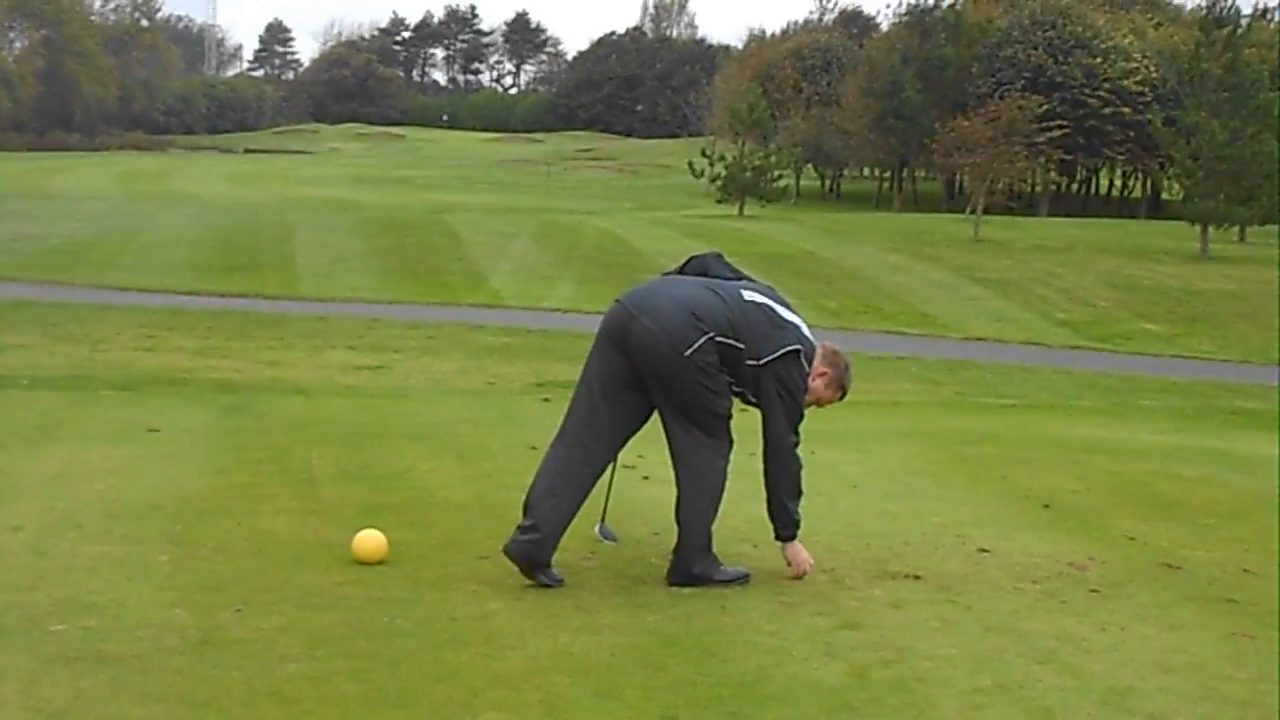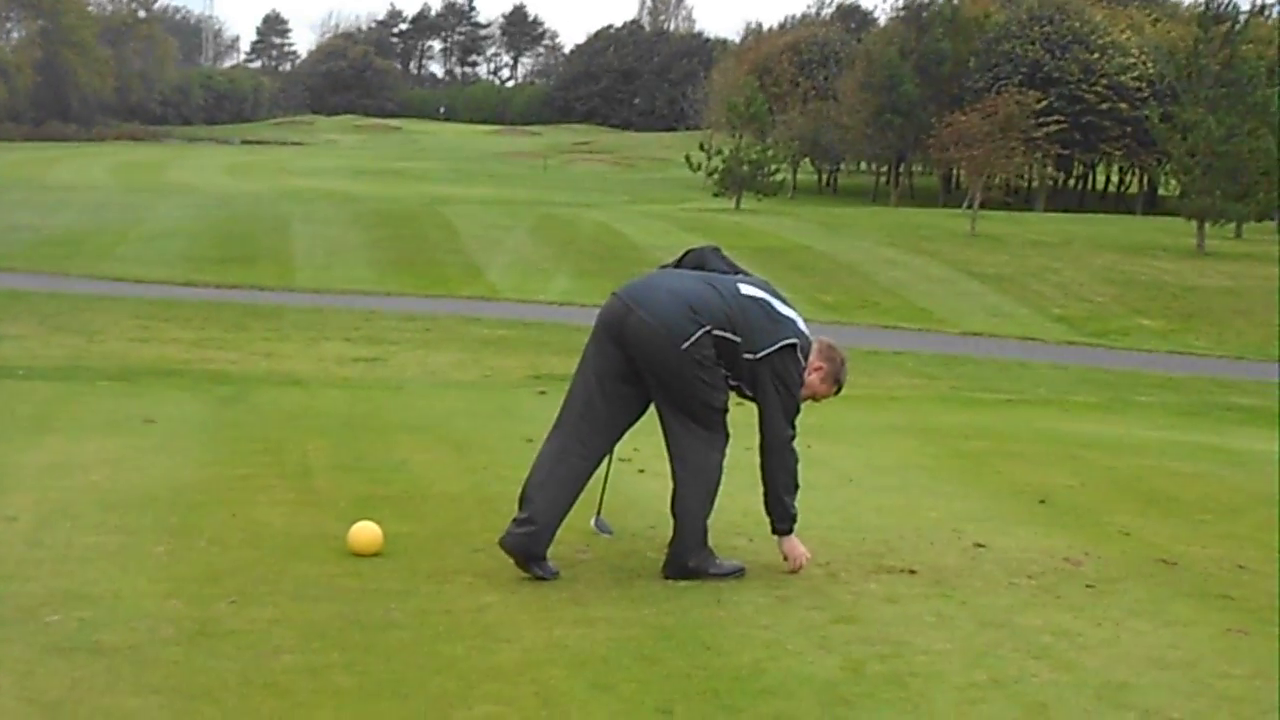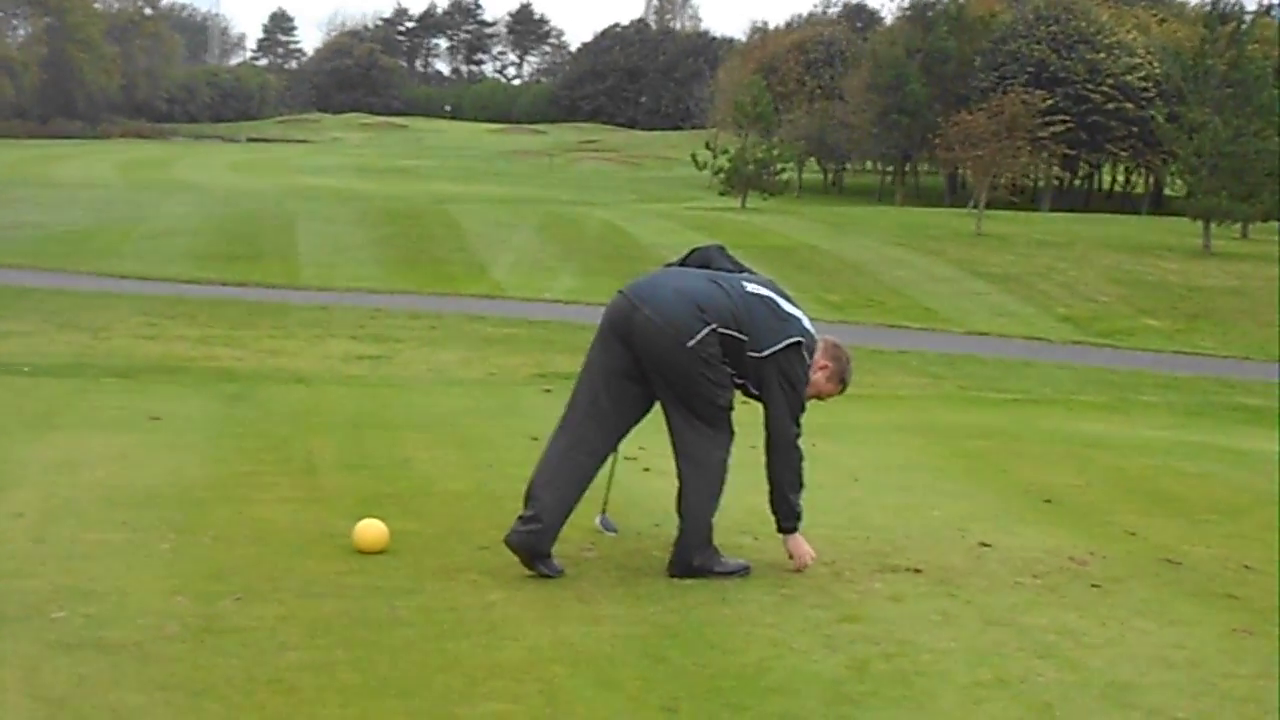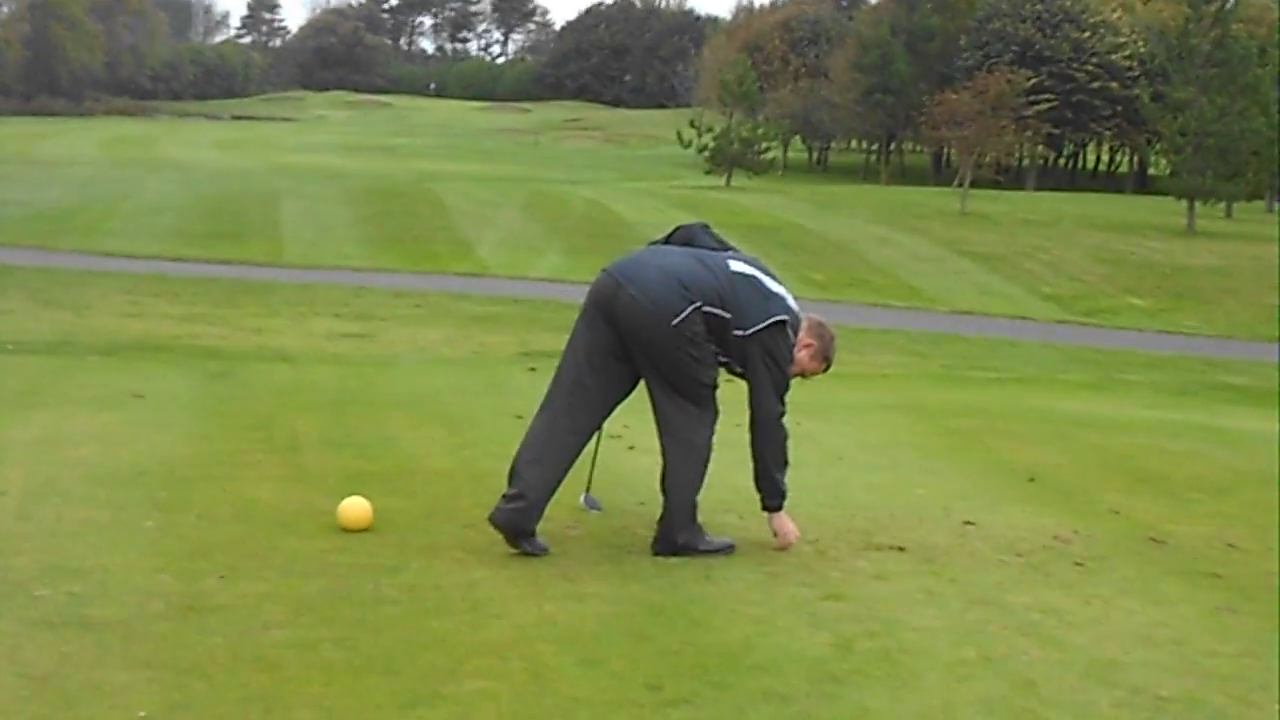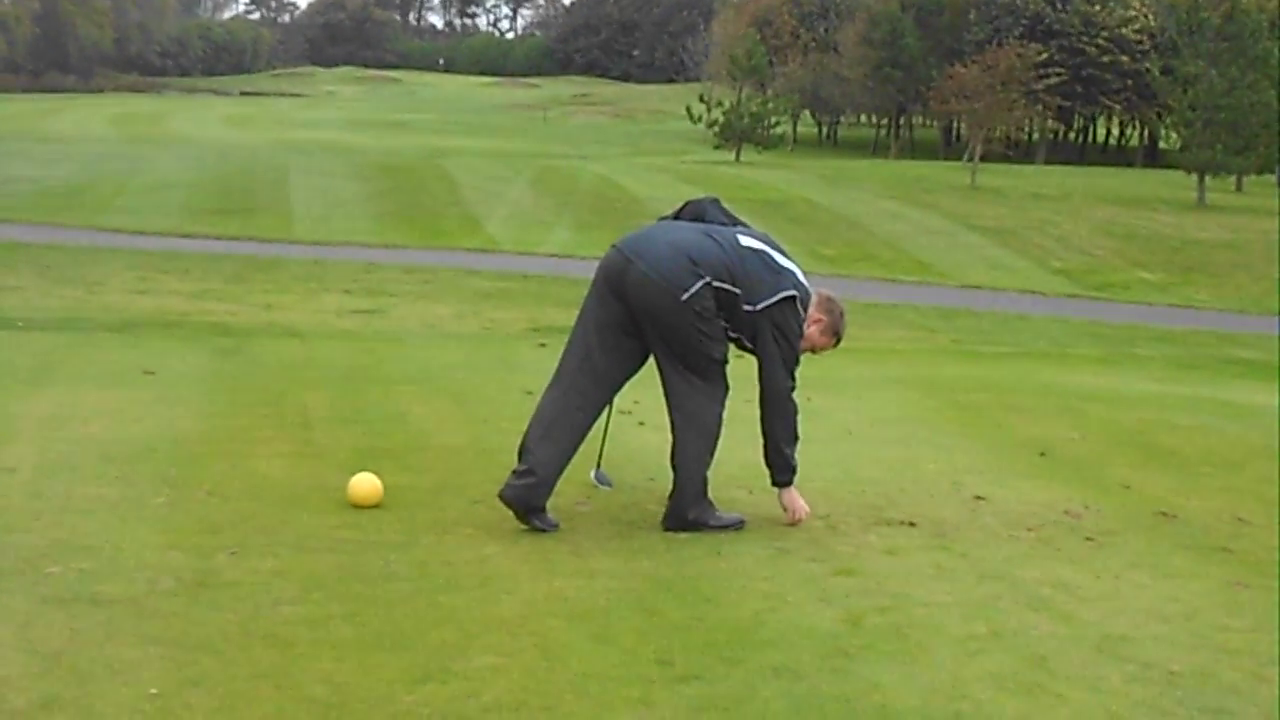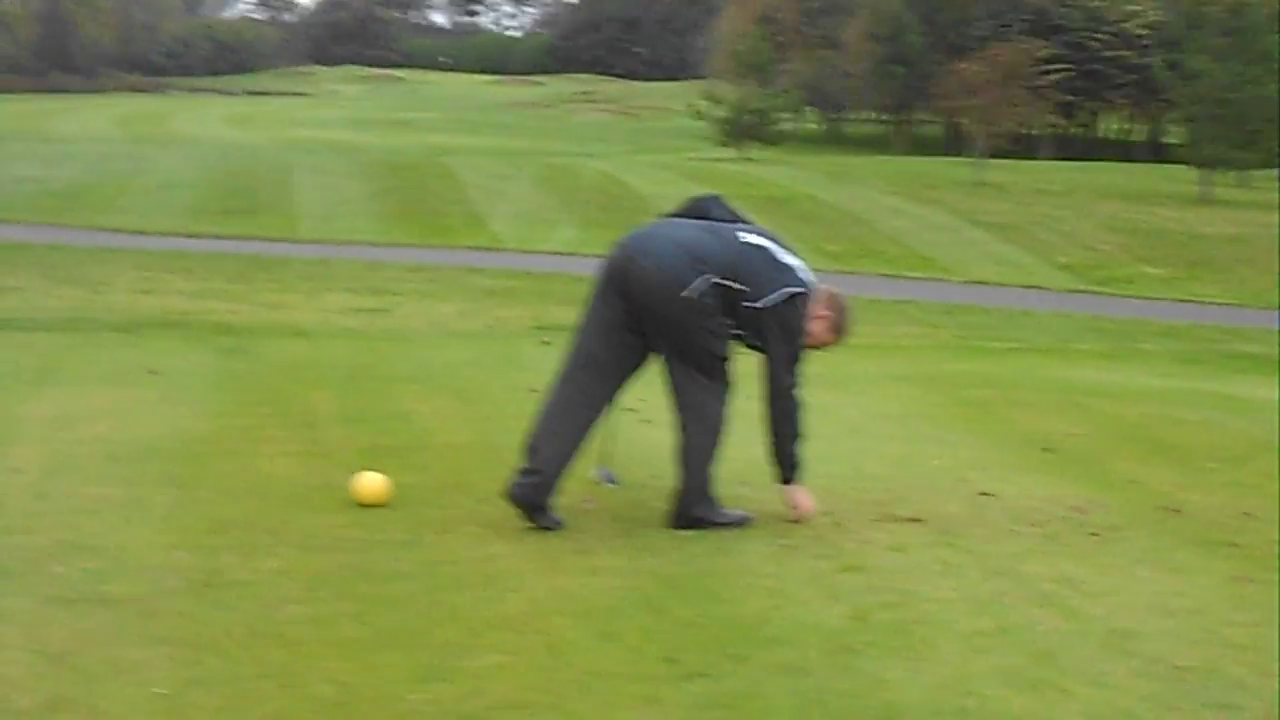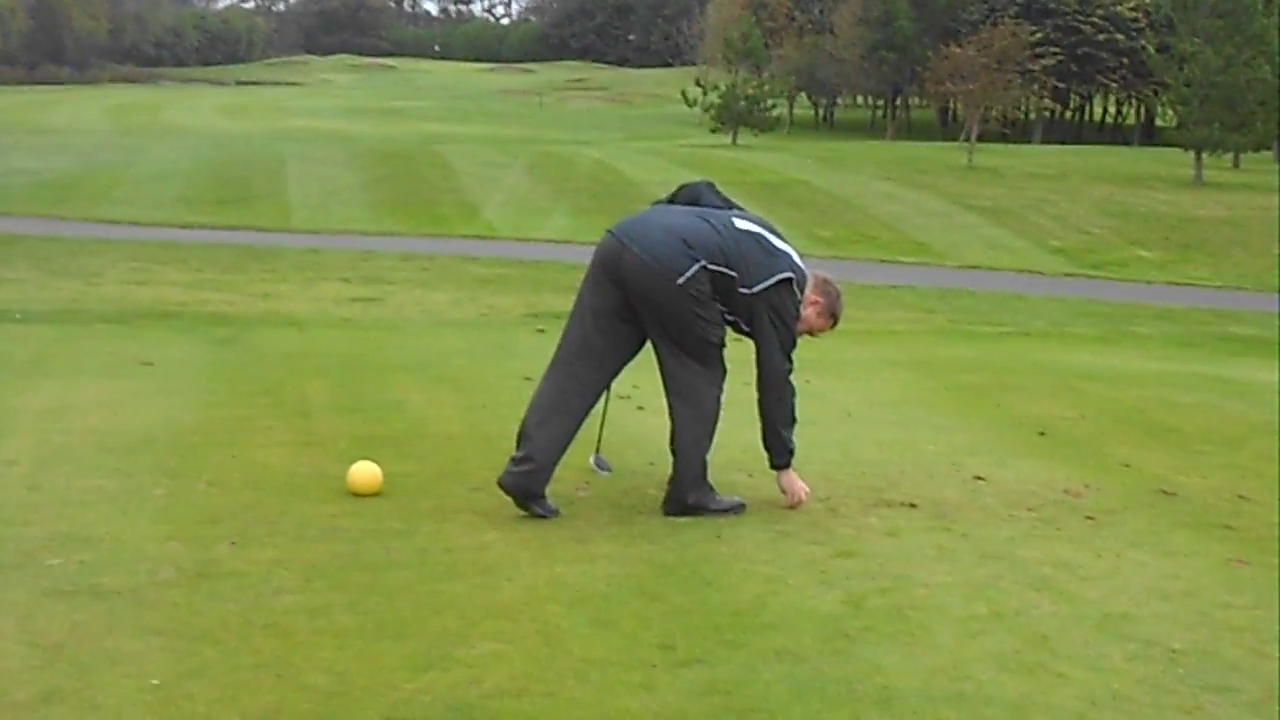
dt=0.2s
person 1, frame 1
left shoulder: (768, 307)
right shoulder: (791, 362)
left elbow: (708, 263)
right elbow: (781, 451)
right wrist: (789, 537)
left hip: (630, 310)
right hip: (677, 337)
left knee: (586, 437)
right knee: (707, 446)
left ankle: (532, 543)
right ankle: (694, 562)
person 1, frame 2
left shoulder: (767, 307)
right shoulder: (787, 355)
left elbow: (704, 256)
right elbow: (777, 444)
right wrist: (785, 531)
left hip: (627, 303)
right hip: (674, 330)
left knee: (581, 431)
right knee: (703, 440)
left ankle: (527, 535)
right ankle: (689, 555)
person 1, frame 3
left shoulder: (776, 310)
right shoulder: (792, 353)
left elbow: (709, 255)
right elbow: (783, 442)
right wrist: (790, 529)
left hip: (631, 302)
right hip: (680, 328)
left knee: (586, 429)
right knee: (708, 439)
left ankle: (533, 532)
right ankle: (695, 554)
person 1, frame 4
left shoulder: (755, 283)
right shoulder: (776, 332)
left elbow: (693, 234)
right elbow: (767, 421)
right wrist: (775, 507)
left hip: (616, 280)
right hip: (664, 307)
left knee: (571, 406)
right knee: (692, 417)
left ankle: (517, 511)
right ankle: (679, 532)
person 1, frame 5
left shoulder: (767, 261)
right shoulder: (786, 307)
left elbow: (702, 209)
right elbow: (777, 396)
right wrist: (785, 483)
left hip: (626, 255)
right hip: (675, 284)
left knee: (580, 382)
right knee: (702, 393)
left ankle: (526, 488)
right ankle: (689, 507)
person 1, frame 6
left shoulder: (770, 254)
right shoulder: (788, 301)
left elbow: (705, 207)
right elbow: (781, 393)
right wrist: (790, 480)
left hip: (630, 253)
right hip: (679, 280)
left knee: (586, 378)
right knee: (706, 390)
left ankle: (532, 486)
right ankle: (695, 505)
person 1, frame 7
left shoulder: (762, 243)
right shoulder: (782, 290)
left elbow: (697, 193)
right elbow: (774, 379)
right wrist: (783, 465)
left hip: (621, 240)
right hip: (671, 269)
left knee: (577, 367)
right knee: (700, 377)
left ankle: (525, 475)
right ankle: (690, 491)
